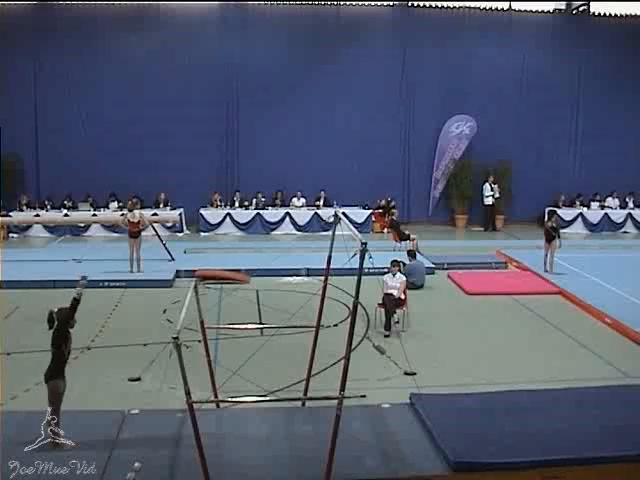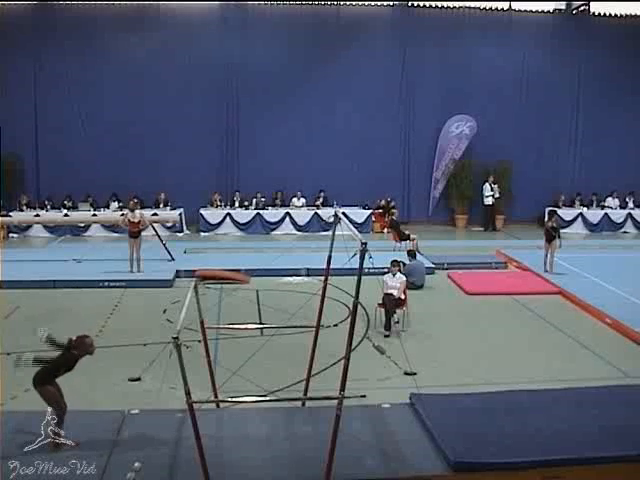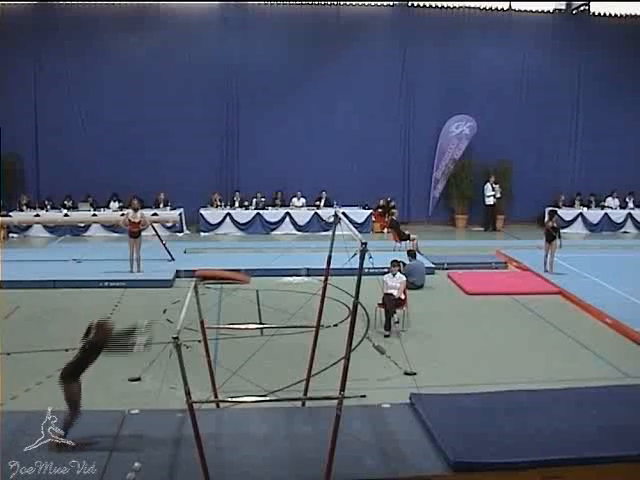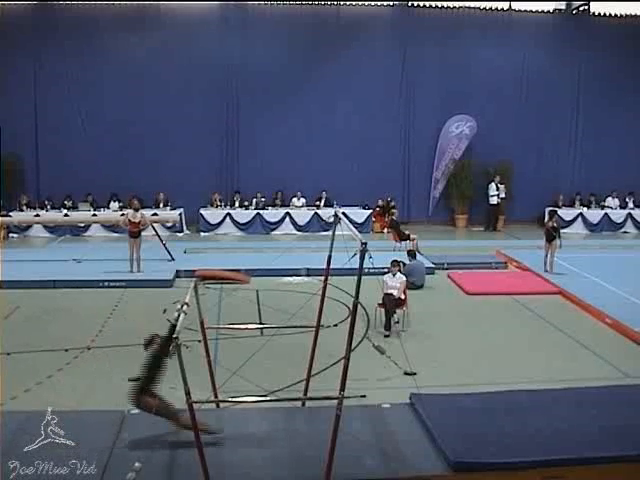
dt=0.7s
person 1, frame 1
left shoulder: (63, 332)
right shoulder: (59, 332)
left elbow: (71, 311)
right elbow: (70, 314)
left wrist: (79, 289)
right wrist: (79, 290)
left hip: (58, 375)
right hip: (54, 376)
left knee: (55, 409)
right knee: (55, 409)
person 1, frame 2
left shoulder: (73, 353)
right shoulder: (72, 357)
left elbow: (56, 344)
right elbow: (49, 361)
left wrist: (46, 337)
right wrist: (28, 360)
left hip: (48, 380)
right hip: (42, 381)
left knee: (61, 408)
right knee: (61, 409)
right ankle: (56, 441)
person 1, frame 3
left shoulder: (95, 342)
right shoulder: (93, 344)
left hip: (74, 376)
right hip: (70, 377)
left knee: (75, 411)
right knee: (75, 411)
left ankle: (62, 435)
person 1, frame 4
left shoulder: (159, 354)
right shoulder: (157, 355)
right elbow: (166, 339)
left hip: (146, 393)
right hip: (140, 396)
left knee: (173, 412)
right knee: (173, 414)
